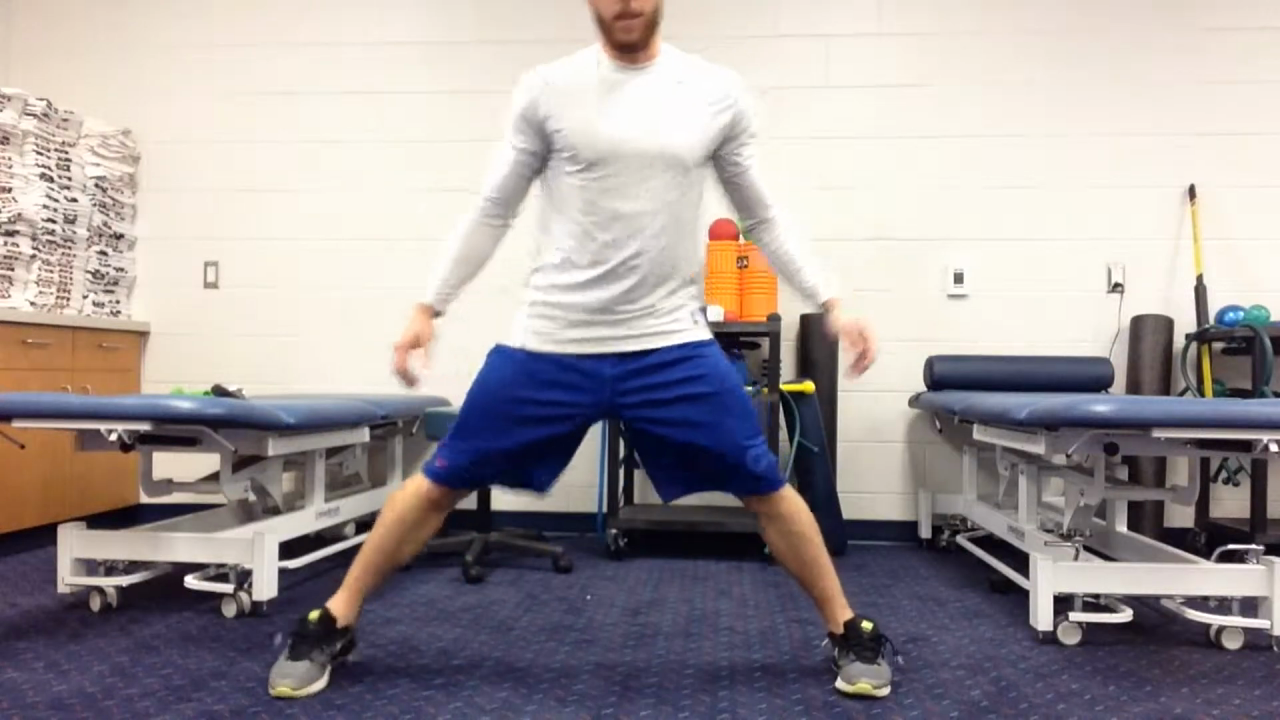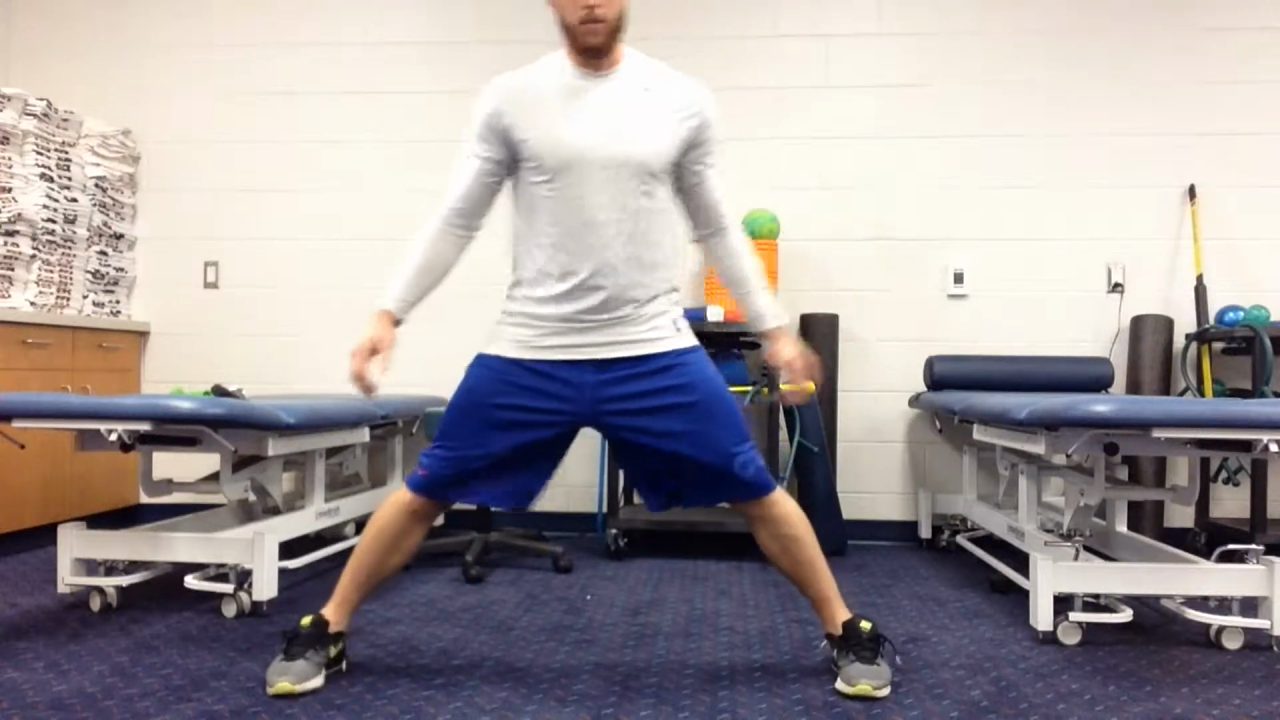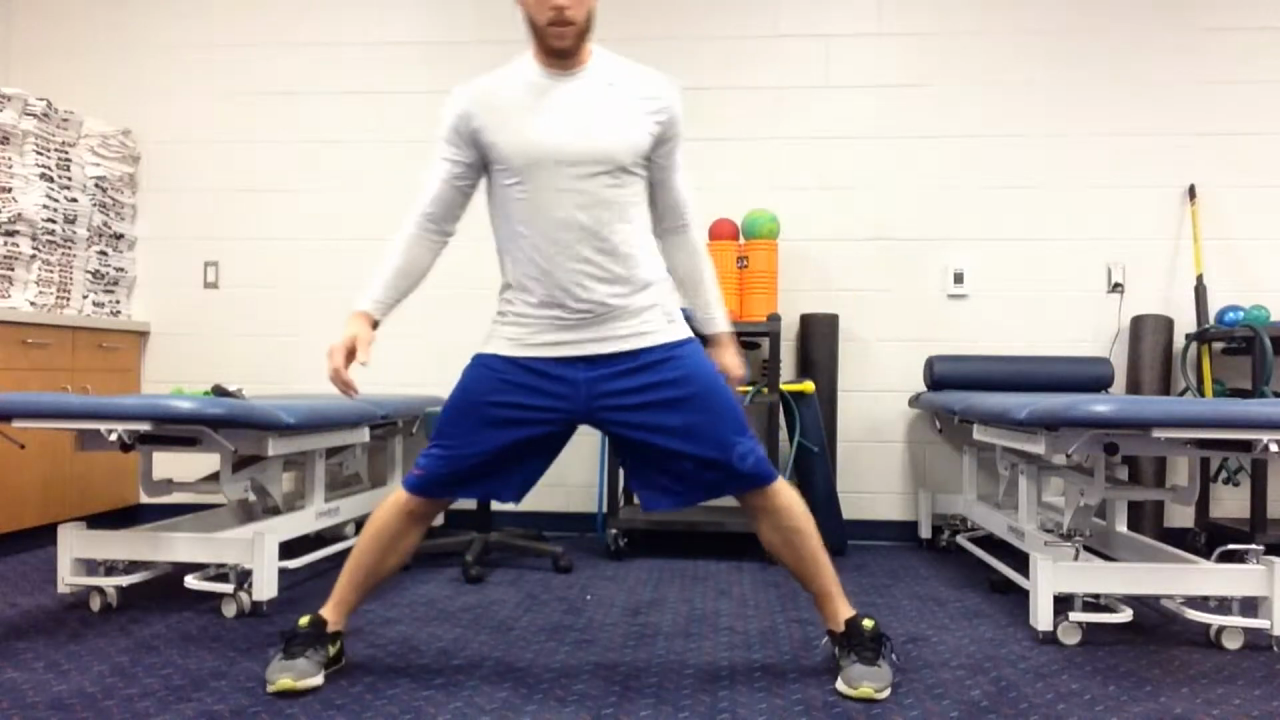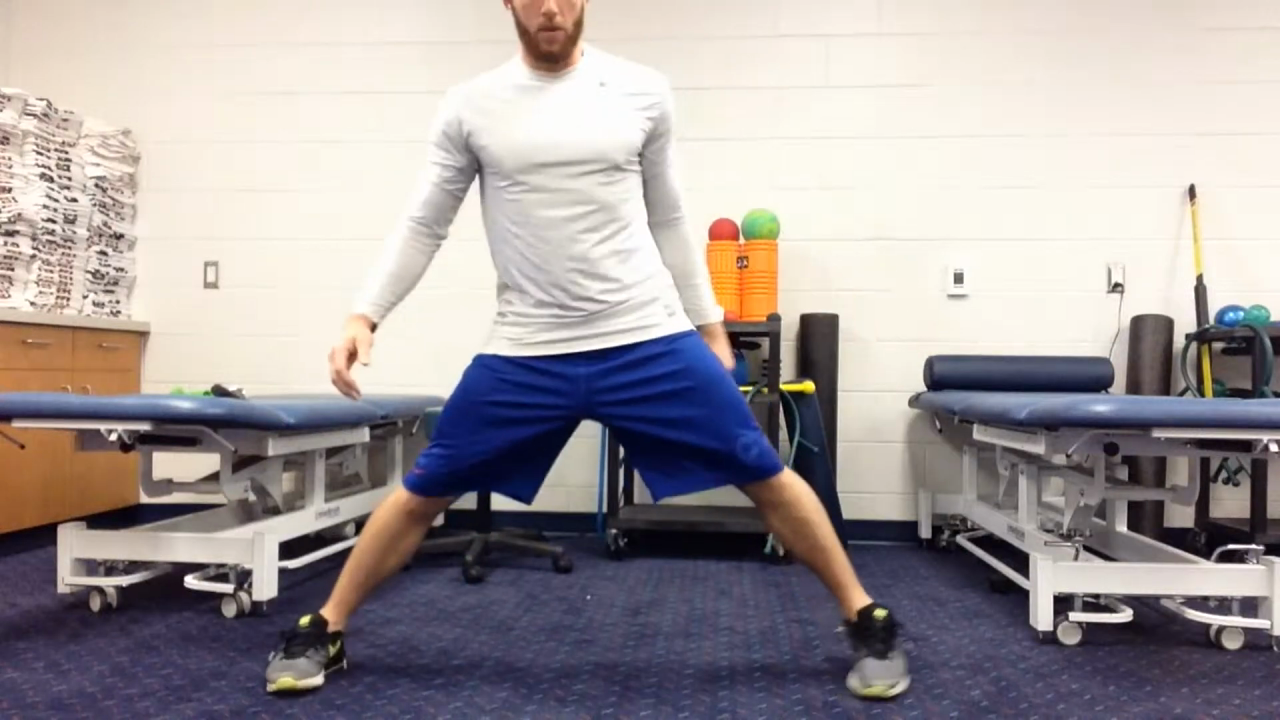
dt=0.1s
person 1, frame 1
left shoulder: (717, 93)
right shoulder: (547, 90)
left elbow: (760, 218)
right elbow: (494, 210)
left wrist: (830, 304)
right wrist: (431, 307)
left hip: (670, 345)
right hip: (549, 346)
left knee: (766, 486)
right knee: (443, 481)
left ankle: (850, 633)
right ankle: (330, 623)
person 1, frame 2
left shoulder: (681, 101)
right shoulder: (511, 99)
left elbow: (715, 229)
right elbow: (455, 221)
left wrist: (772, 328)
right wrist: (388, 314)
left hip: (655, 352)
right hip: (529, 355)
left knee: (755, 490)
right knee: (426, 492)
left ankle: (847, 632)
right ankle: (325, 632)
person 1, frame 3
left shoulder: (651, 96)
right shoulder: (479, 104)
left elbow: (674, 227)
right elbow: (430, 225)
left wrist: (720, 332)
right wrist: (366, 315)
left hip: (649, 346)
right hip: (524, 354)
left knee: (757, 482)
right knee: (423, 492)
left ankle: (849, 630)
right ankle: (323, 632)
person 1, frame 4
left shoulder: (642, 92)
right shoulder: (471, 106)
left elbow: (668, 220)
right elbow: (423, 226)
left wrist: (710, 324)
right wrist: (364, 316)
left hip: (649, 341)
right hip: (525, 354)
left knee: (764, 474)
right knee: (424, 491)
left ankle: (865, 621)
right ankle: (323, 630)
